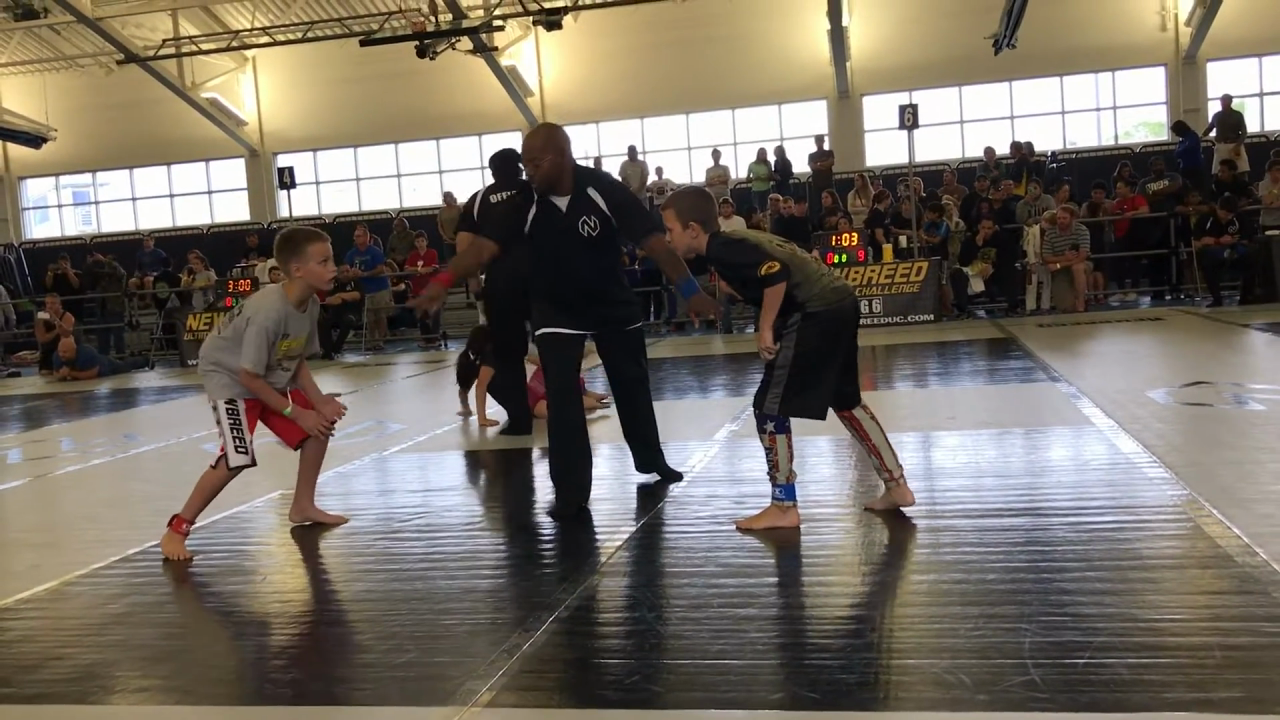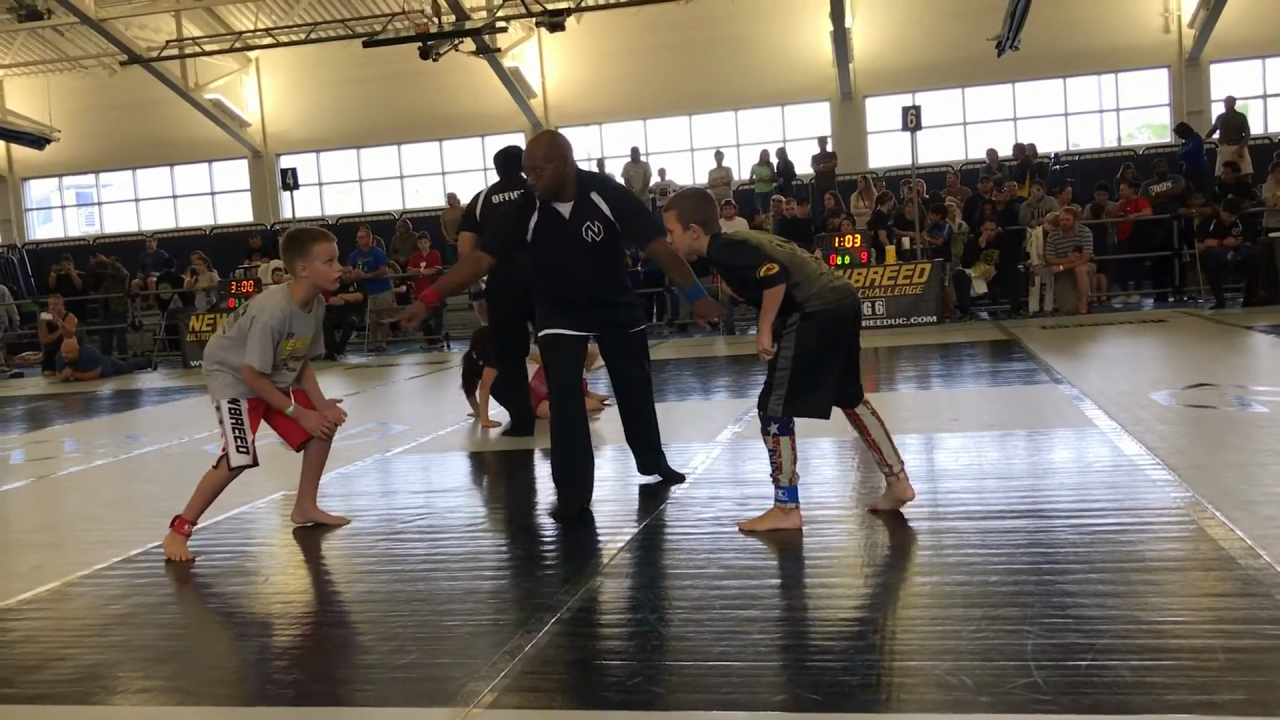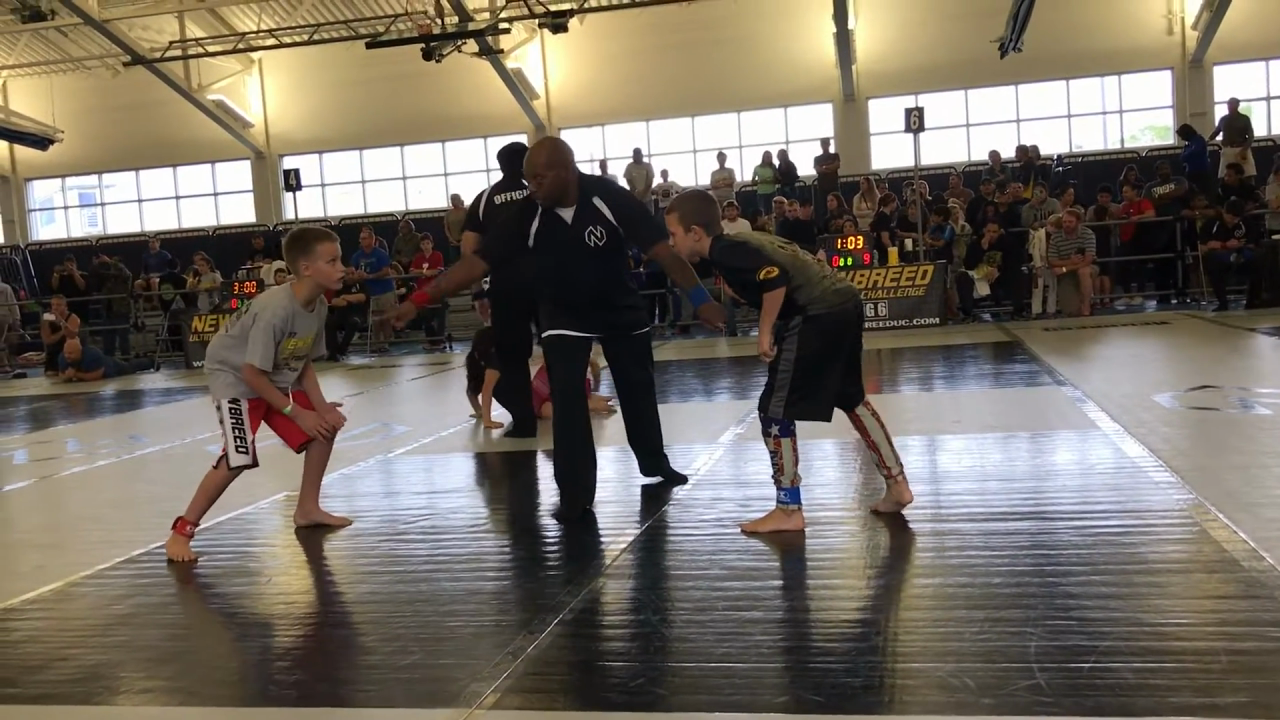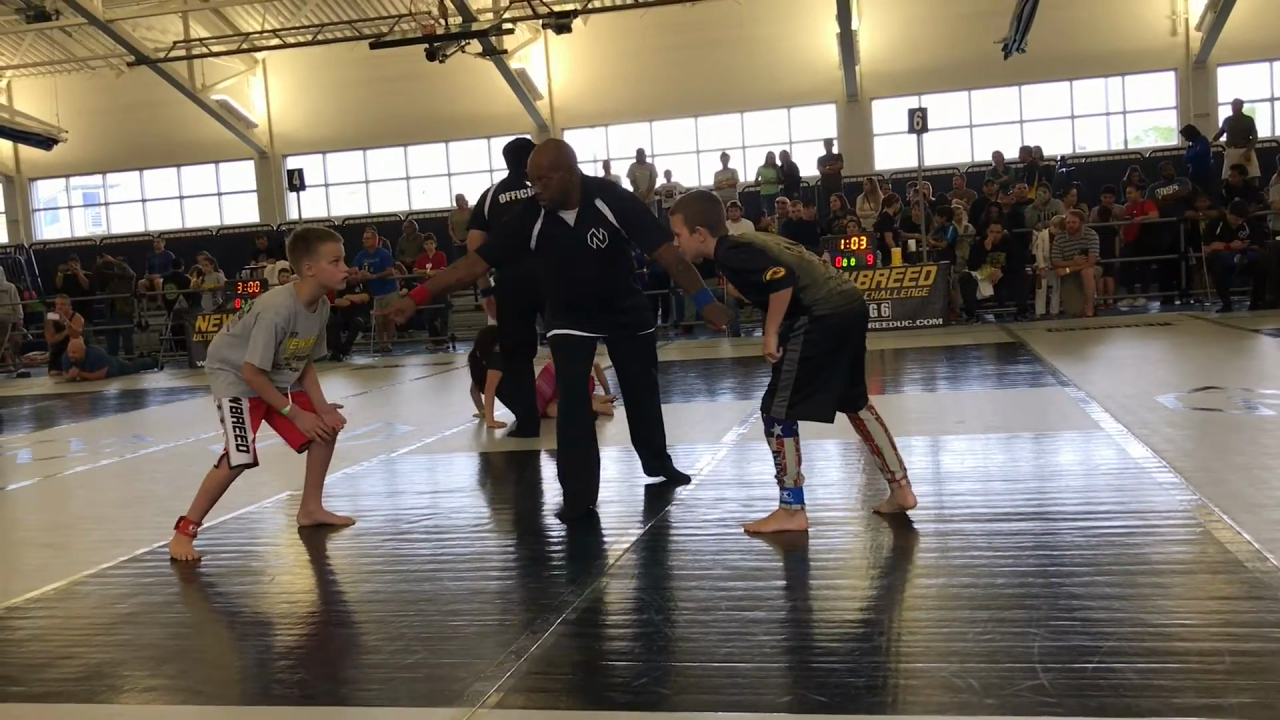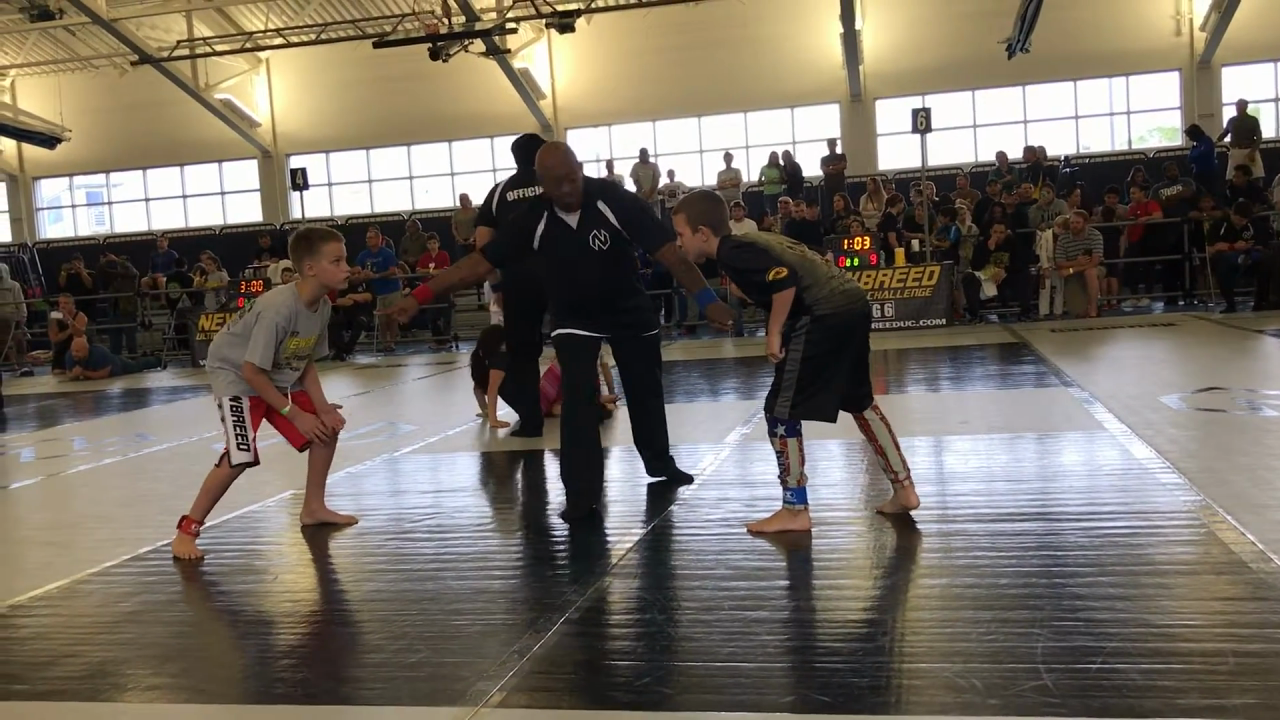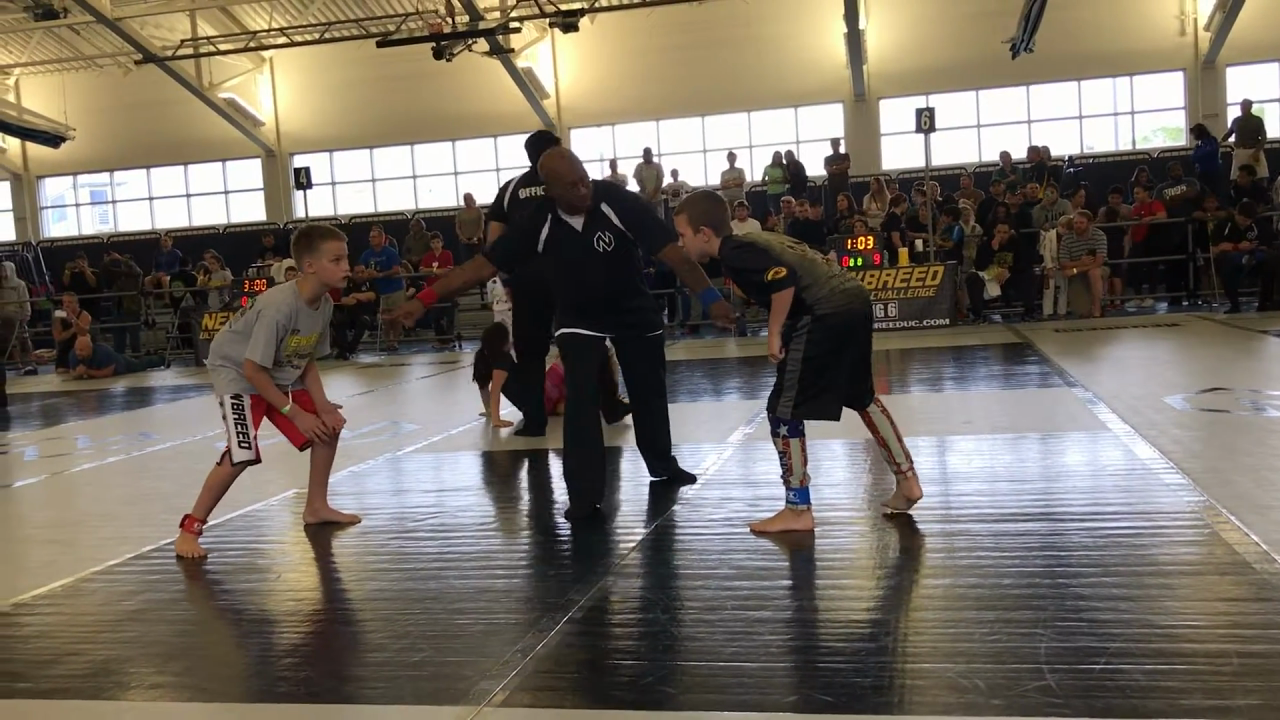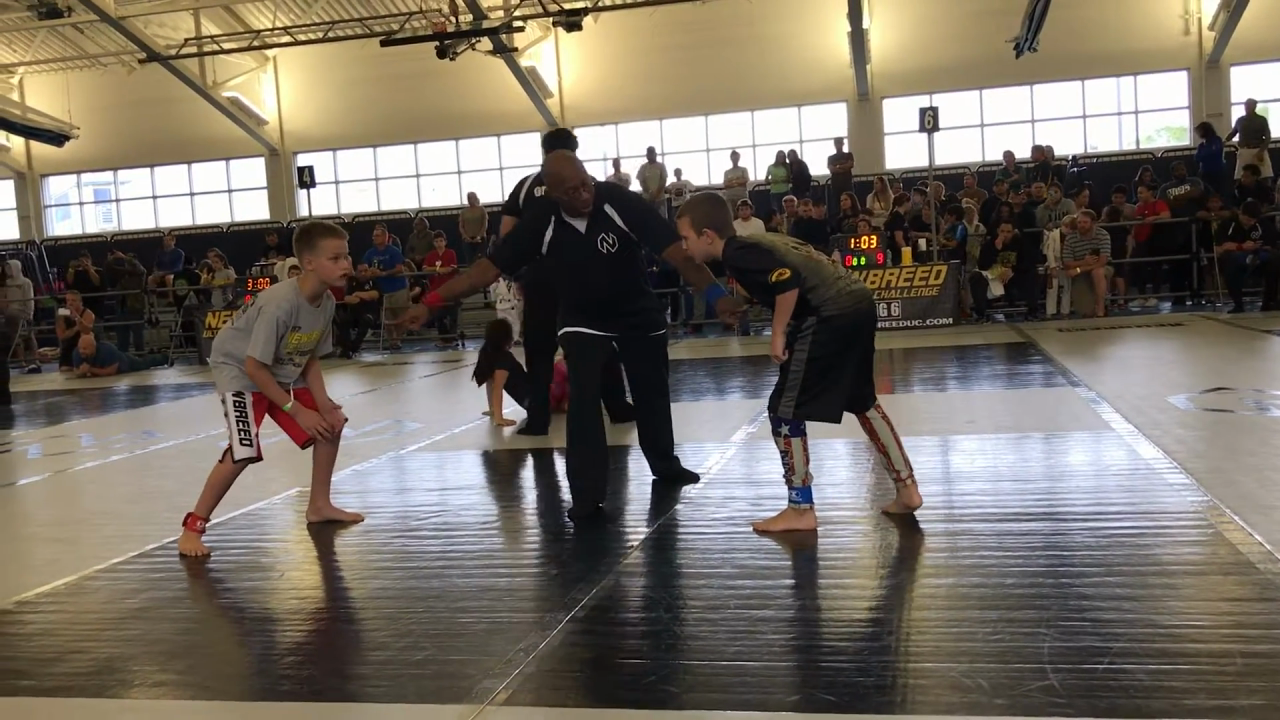
dt=0.1s
person 1, frame 1
left shoulder: (604, 190)
right shoulder: (524, 205)
left elbow: (652, 241)
right elbow: (485, 247)
left wrist: (689, 290)
right wrist: (444, 281)
left hip: (613, 305)
right hip: (556, 312)
left knee: (633, 385)
right knee: (562, 396)
left ankle: (651, 461)
right ankle: (571, 492)
person 1, frame 2
left shoulder: (608, 194)
right shoulder: (526, 210)
left elbow: (657, 244)
right elbow: (481, 258)
left wrist: (695, 294)
right wrist: (428, 298)
left hip: (617, 307)
right hip: (559, 314)
left knee: (635, 387)
right knee: (565, 397)
left ankle: (653, 462)
right ankle: (572, 494)
person 1, frame 3
left shoulder: (610, 199)
right shoulder: (528, 216)
left elbow: (660, 249)
right elbow: (477, 263)
left wrist: (699, 297)
right wrist: (419, 300)
left hip: (621, 310)
right hip: (563, 317)
left knee: (638, 390)
right knee: (567, 399)
left ankle: (654, 463)
right ankle: (575, 495)
person 1, frame 4
left shoulder: (613, 200)
right shoulder: (531, 217)
left elbow: (664, 249)
right elbow: (477, 261)
left wrist: (703, 299)
right wrist: (417, 296)
left hip: (626, 311)
right hip: (569, 317)
left knee: (642, 390)
right knee: (572, 399)
left ankle: (657, 463)
right ankle: (578, 495)
person 1, frame 5
left shoulder: (615, 202)
right shoulder: (534, 220)
left elbow: (667, 250)
right elbow: (480, 262)
left wrist: (707, 299)
right wrist: (420, 295)
left hip: (630, 311)
right hip: (574, 318)
left knee: (646, 390)
right knee: (577, 397)
left ankle: (660, 463)
right ankle: (581, 495)
person 1, frame 6
left shoulder: (619, 203)
right shoulder: (539, 222)
left elbow: (671, 251)
right elbow: (484, 265)
left wrist: (710, 297)
right wrist: (425, 298)
left hip: (634, 312)
right hip: (578, 318)
left knee: (649, 391)
right knee: (580, 398)
left ankle: (662, 464)
right ankle: (584, 496)
person 1, frame 7
left shoulder: (622, 204)
right shoulder: (540, 224)
left elbow: (674, 250)
right elbow: (488, 267)
left wrist: (715, 294)
right wrist: (431, 302)
left hip: (638, 313)
right hip: (582, 319)
left knee: (652, 392)
right knee: (583, 397)
left ankle: (665, 464)
right ankle: (587, 495)
person 2, frame 1
left shoulder: (721, 249)
right shoulder: (736, 240)
left elbow: (776, 273)
left wrist: (765, 329)
left hip: (815, 313)
right hip: (840, 302)
left knee: (770, 407)
right knee: (846, 401)
left ankle: (784, 507)
right ankle: (896, 486)
person 2, frame 2
left shoulder: (722, 251)
right shoulder: (738, 241)
left elbow: (776, 275)
left wrist: (765, 331)
left hip: (815, 313)
right hip: (841, 301)
left knee: (774, 409)
right knee: (850, 398)
left ankle: (786, 509)
right ankle: (898, 482)
person 2, frame 3
left shoulder: (723, 252)
right shoulder: (740, 242)
left elbow: (776, 278)
left wrist: (765, 333)
left hip: (818, 317)
right hip: (843, 303)
left knee: (775, 411)
right knee: (851, 399)
left ankle: (789, 510)
right ankle: (897, 485)
person 2, frame 4
left shoulder: (729, 254)
right shoulder: (745, 243)
left elbow: (782, 278)
left wrist: (771, 334)
left hip: (822, 318)
right hip: (848, 304)
left knee: (778, 411)
right knee: (854, 402)
left ankle: (792, 511)
right ankle: (901, 489)
person 2, frame 5
left shoulder: (731, 253)
right shoulder: (749, 241)
left elbow: (785, 278)
left wrist: (774, 333)
left hip: (825, 317)
right hip: (852, 304)
left knee: (781, 411)
right knee: (859, 401)
left ankle: (795, 511)
right ankle: (903, 488)
person 2, frame 6
left shoulder: (732, 253)
right shoulder: (752, 241)
left elbow: (784, 278)
left wrist: (774, 334)
left hip: (826, 316)
right hip: (854, 302)
left knee: (783, 411)
right knee: (862, 397)
left ankle: (798, 511)
right ankle: (908, 481)
person 2, frame 7
left shoulder: (737, 254)
right shoulder: (754, 243)
left elbow: (789, 280)
left wrist: (778, 334)
left hip: (830, 317)
right hip: (858, 304)
left knee: (785, 410)
right knee: (863, 401)
left ankle: (800, 510)
right ankle: (907, 488)
person 3, frame 1
left shoulder: (311, 304)
right shoulder: (267, 311)
left elbow: (298, 360)
right elbow: (249, 376)
left wrist: (318, 400)
right wrist: (294, 412)
left hip: (273, 377)
right hip: (228, 375)
left knee: (320, 426)
right knee: (237, 458)
left ankle: (303, 506)
right ankle: (177, 528)
person 3, frame 2
left shoulder: (317, 304)
right shoulder: (272, 310)
left elbow: (302, 360)
right elbow: (253, 375)
left wrist: (320, 403)
right wrist: (297, 412)
left hip: (277, 377)
right hip: (232, 375)
left knee: (323, 427)
right knee: (239, 458)
left ankle: (305, 507)
right ankle: (179, 529)
person 3, frame 3
left shoulder: (319, 305)
right shoulder: (274, 310)
left elbow: (305, 361)
right elbow: (252, 374)
left wrist: (321, 406)
right wrist: (297, 413)
left hip: (279, 378)
right hip: (233, 375)
left knee: (326, 427)
right knee: (239, 458)
left ankle: (307, 509)
right ankle: (182, 530)
person 3, frame 4
left shoulder: (322, 305)
right shoulder: (277, 309)
left elbow: (306, 362)
right elbow: (252, 372)
left wrist: (322, 407)
right wrist: (295, 414)
left hip: (280, 377)
right hip: (234, 374)
left knee: (326, 428)
right knee: (240, 457)
left ankle: (310, 508)
right ankle: (185, 530)
person 3, frame 5
left shoulder: (323, 305)
right shoulder: (278, 308)
left elbow: (307, 362)
right elbow: (252, 372)
left wrist: (322, 407)
right wrist: (294, 414)
left hip: (281, 377)
right hip: (236, 374)
left knee: (328, 426)
right knee: (240, 456)
left ankle: (313, 508)
right ankle: (188, 529)
person 3, frame 6
left shoulder: (325, 303)
right shoulder: (279, 306)
left elbow: (308, 361)
right elbow: (253, 369)
left wrist: (323, 406)
right wrist: (294, 413)
left hip: (282, 375)
right hip: (237, 372)
left knee: (329, 426)
right knee: (242, 454)
left ankle: (316, 507)
right ankle: (190, 528)
person 3, frame 7
left shoulder: (327, 301)
right shoulder: (280, 303)
left elbow: (311, 358)
right elbow: (254, 367)
left wrist: (324, 405)
right wrist: (296, 410)
left hip: (285, 372)
right hip: (239, 370)
left knee: (331, 424)
right knee: (244, 451)
left ankle: (319, 505)
right ankle: (193, 526)
person 4, frame 1
left shoulder: (478, 200)
right shoulder: (534, 191)
left elbow: (465, 251)
left hip: (501, 282)
left knee: (507, 353)
left ankle: (519, 419)
person 4, frame 2
left shoulder: (481, 200)
left elbow: (465, 250)
left wrist: (478, 291)
left hip: (502, 284)
left knee: (509, 355)
left ankle: (522, 420)
person 4, frame 3
left shoulder: (485, 199)
left elbow: (468, 250)
left wrist: (479, 292)
left hip: (506, 284)
left knee: (511, 355)
left ankle: (523, 421)
person 4, frame 4
left shoulder: (491, 195)
left elbow: (474, 247)
left wrist: (486, 289)
left hip: (510, 282)
left knee: (516, 354)
left ankle: (527, 421)
person 4, frame 5
left shoulder: (498, 192)
left elbow: (482, 243)
left wrist: (497, 285)
left hip: (517, 279)
left knee: (522, 352)
left ankle: (530, 420)
person 4, frame 6
left shoulder: (510, 189)
left elbow: (493, 238)
left wrist: (509, 276)
left hip: (526, 278)
left knee: (530, 351)
left ankle: (533, 420)
right ankle: (610, 406)
person 4, frame 7
left shoulder: (525, 186)
left elbow: (506, 233)
left wrist: (519, 272)
left hip: (540, 275)
left knee: (539, 348)
left ankle: (537, 418)
right ankle: (618, 407)
